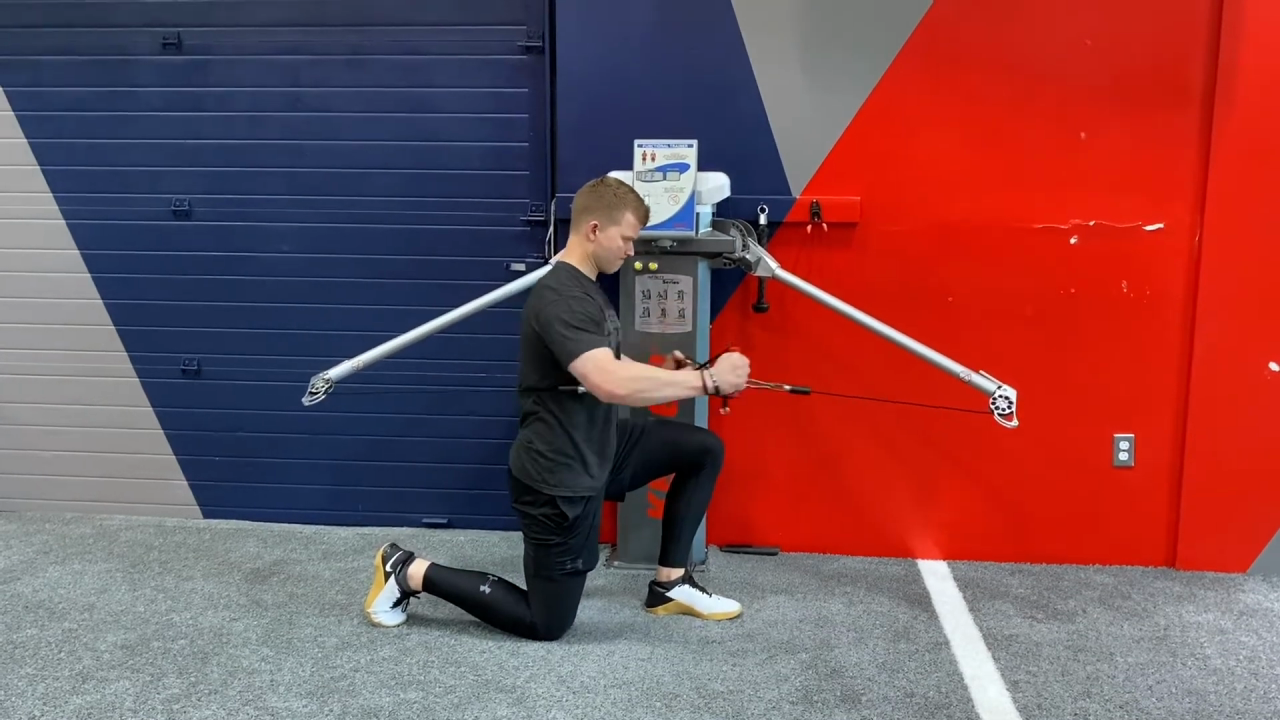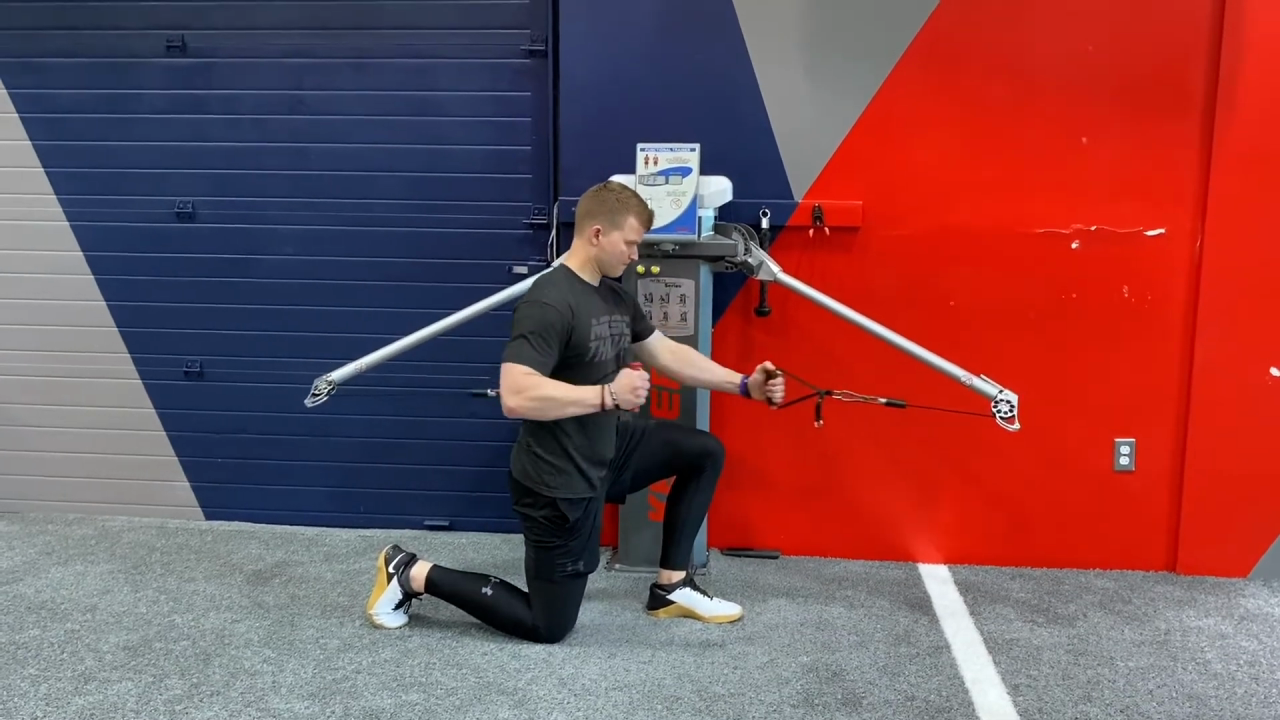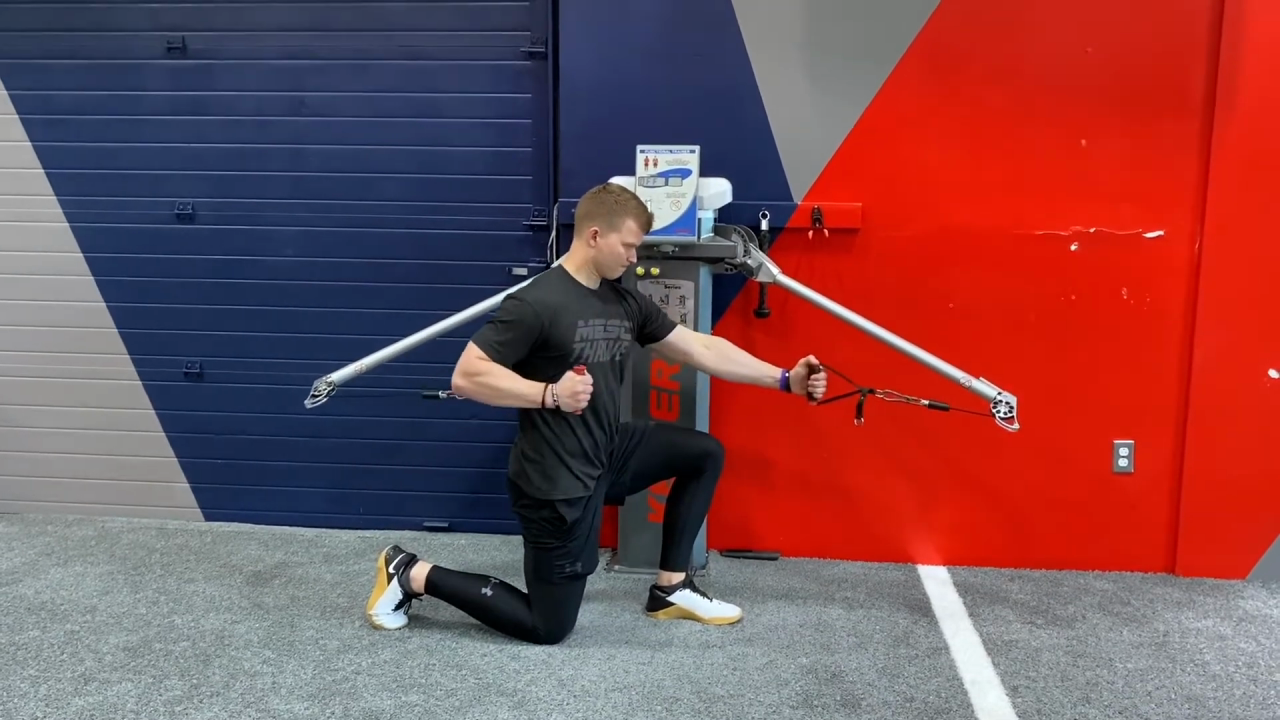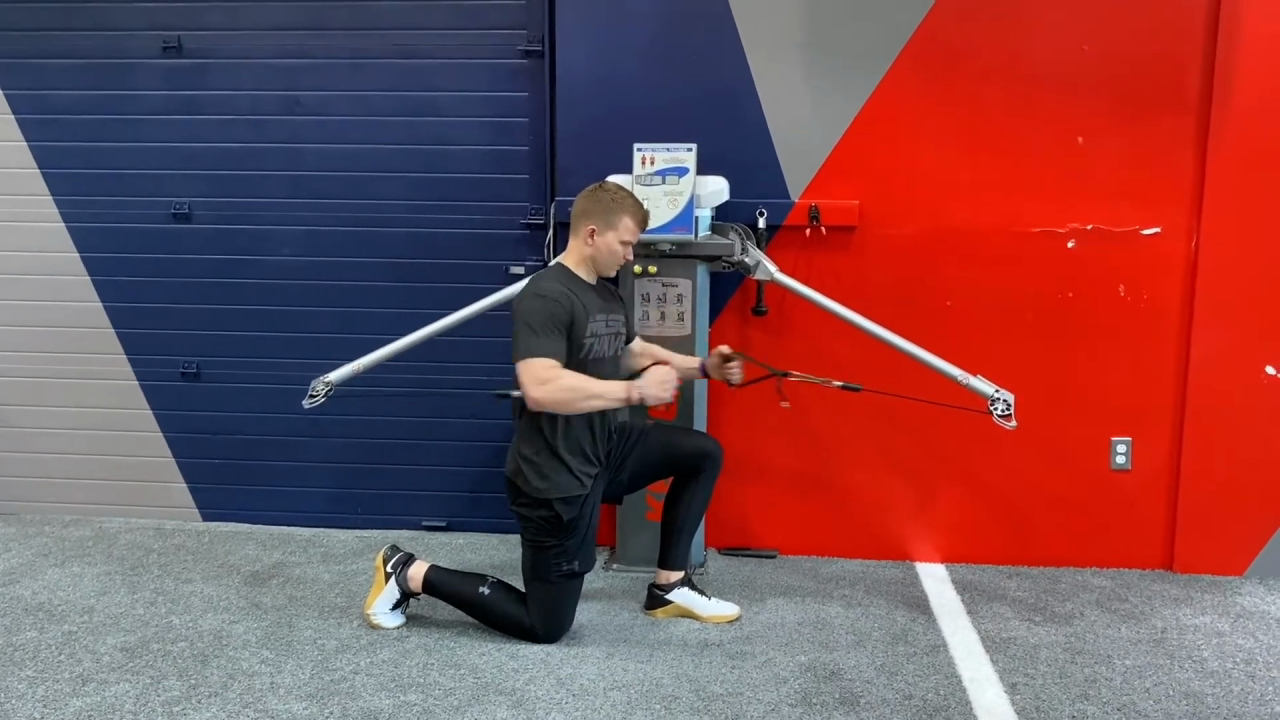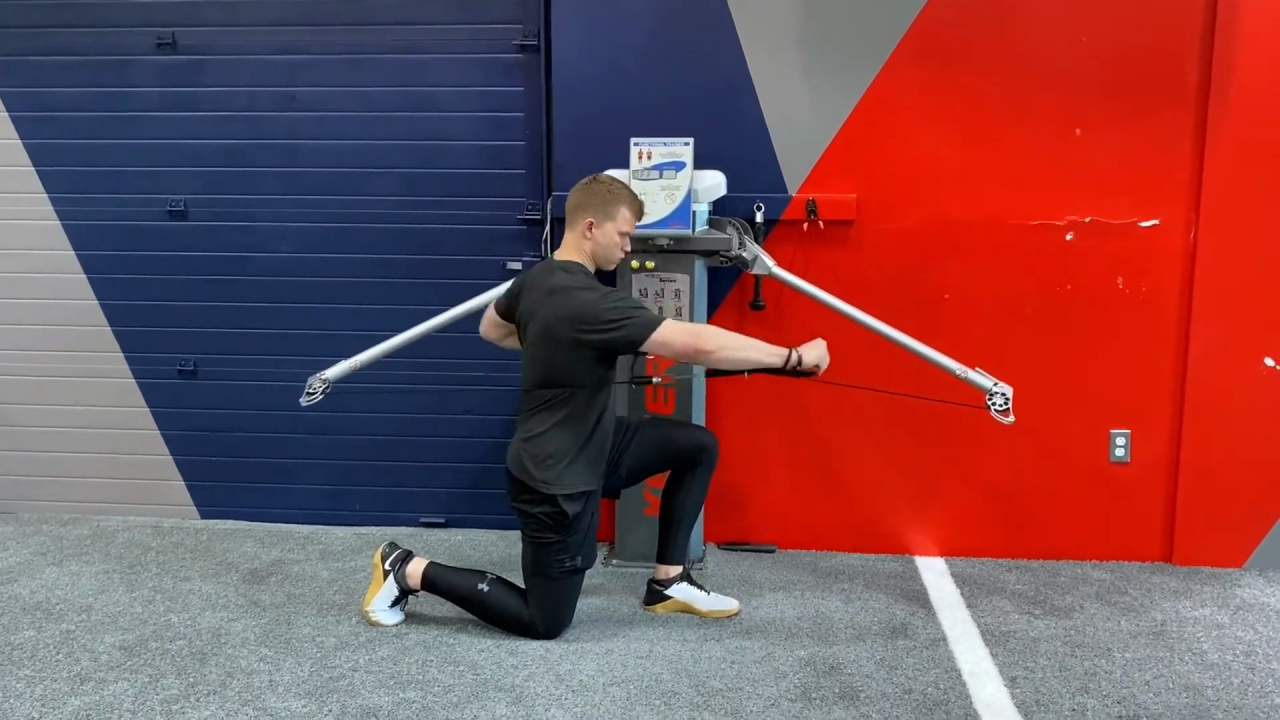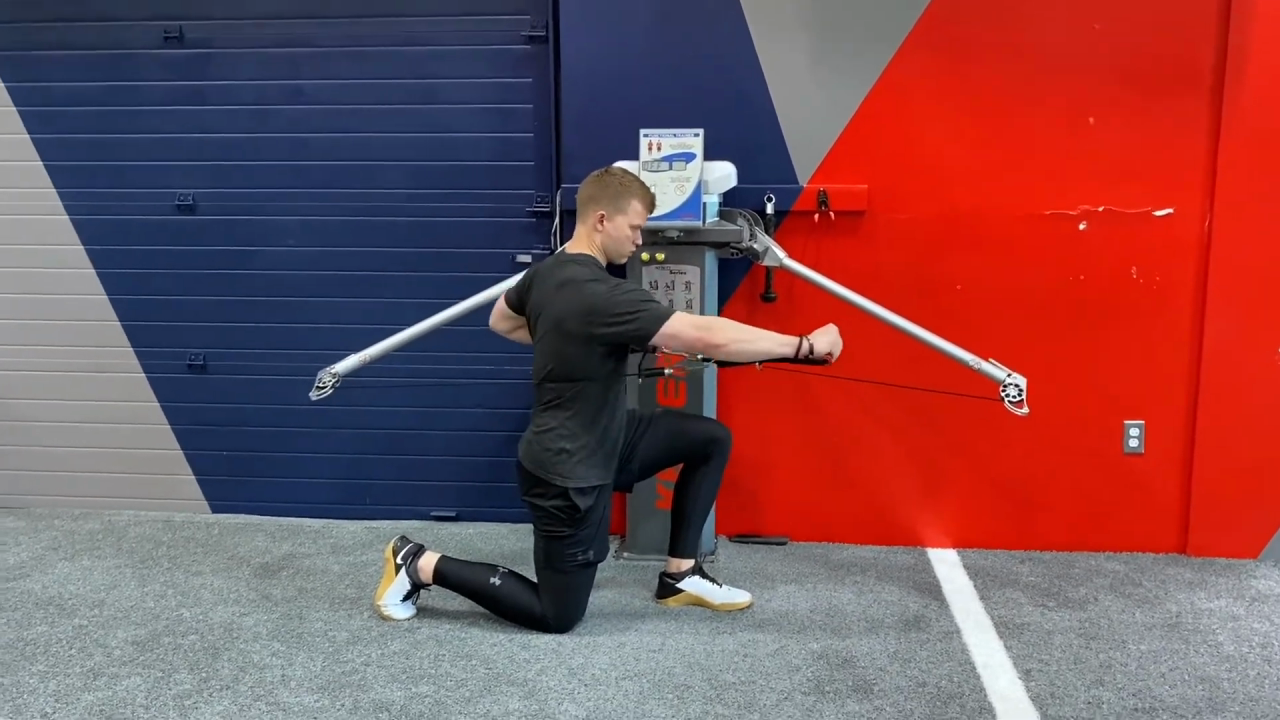
dt=0.5s
person 1, frame 1
left shoulder: (586, 286)
right shoulder: (561, 299)
right elbow: (612, 384)
left wrist: (668, 372)
right wrist: (705, 380)
left hip: (600, 449)
right hip: (558, 476)
left knee: (703, 450)
right knee: (547, 623)
left ankle: (669, 584)
right ankle: (409, 572)
person 1, frame 2
left shoulder: (615, 296)
right shoulder: (549, 303)
left elbow: (666, 353)
right elbow: (517, 397)
left wrist: (744, 385)
right wrist: (608, 394)
left hip: (605, 452)
right hip: (557, 480)
left knee: (704, 452)
right knee: (548, 625)
left ankle: (670, 587)
right ankle: (413, 574)
person 1, frame 3
left shoulder: (626, 302)
right shoulder: (537, 304)
left elbow: (700, 349)
right elbow: (466, 376)
left wrist: (784, 379)
right wrist: (550, 395)
left hip: (606, 451)
right hip: (554, 482)
left knee: (704, 453)
right knee: (549, 627)
left ankle: (670, 588)
right ankle: (414, 575)
person 1, frame 4
left shoulder: (606, 294)
right shoulder: (546, 298)
left elbow: (634, 355)
right elbow: (542, 391)
left wrist: (704, 366)
right wrist: (634, 391)
left hip: (603, 450)
right hip: (554, 478)
left knee: (701, 452)
right knee: (546, 625)
left ankle: (667, 586)
right ankle: (410, 574)
person 1, frame 5
left shoulder: (537, 279)
right shoulder: (586, 302)
left elbow: (492, 329)
right elbow: (695, 345)
right wrist: (794, 356)
right hip: (554, 477)
left knee: (699, 446)
right knee: (545, 622)
left ankle: (668, 583)
right ankle: (411, 570)
person 1, frame 6
left shoulder: (548, 272)
right shoulder: (598, 295)
left elbow: (502, 321)
right elbow: (706, 337)
right wrist: (805, 344)
right hip: (567, 472)
left knee: (712, 440)
right knee: (558, 616)
left ankle: (680, 576)
right ankle: (422, 566)
